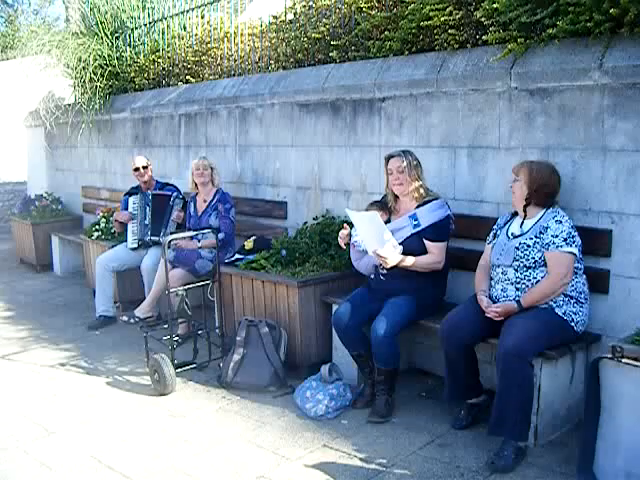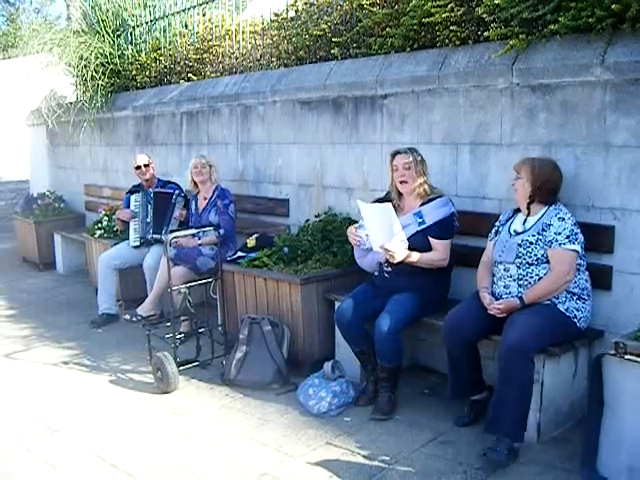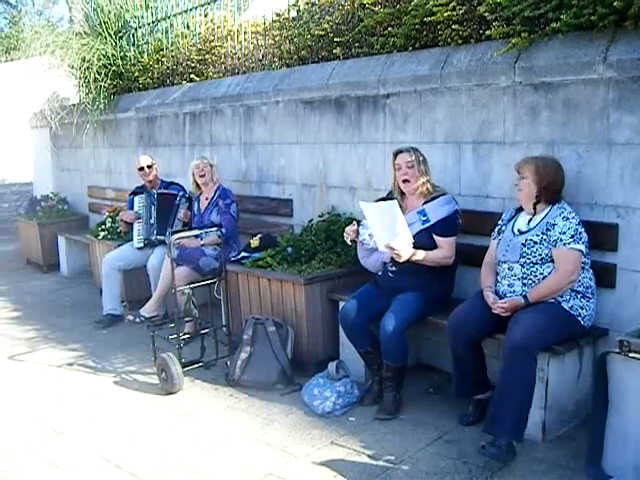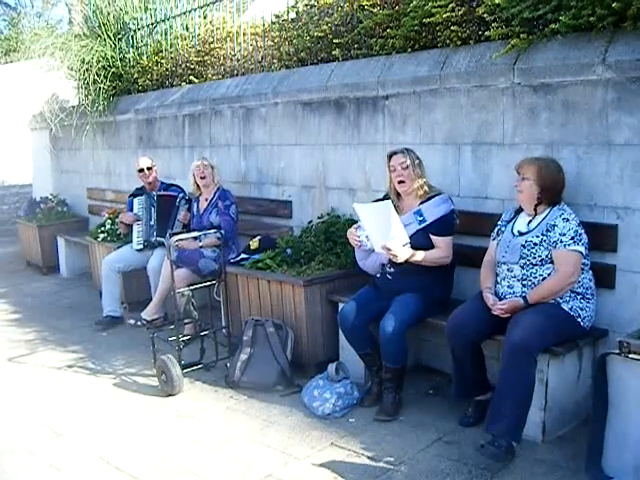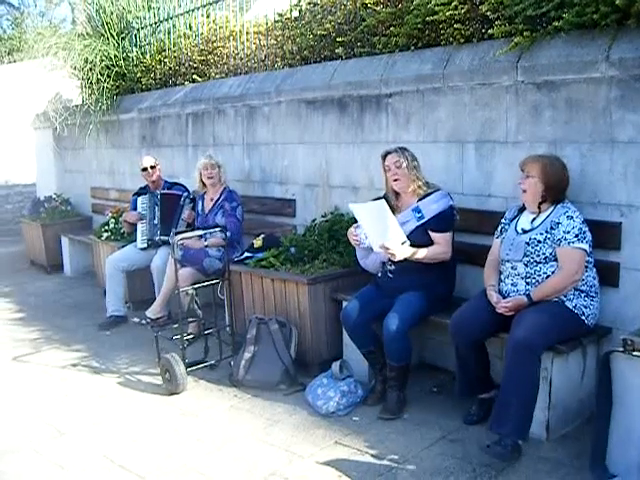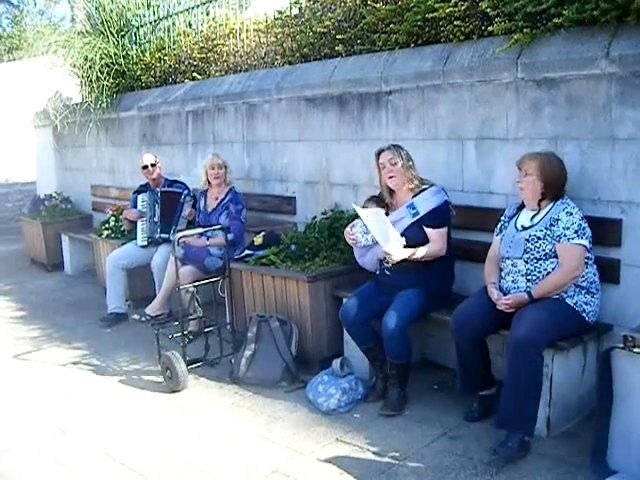
dt=0.2s
person 1, frame 1
left shoulder: (557, 223)
right shoulder: (505, 221)
left elbow: (560, 279)
right elbow: (485, 264)
left wrist: (516, 305)
right wrist: (483, 295)
left hip: (549, 308)
right hip: (499, 303)
left knee: (512, 348)
right knee: (452, 328)
left ankle: (515, 439)
right ankle: (474, 397)
person 1, frame 2
left shoulder: (559, 220)
right shoulder: (507, 218)
left elbow: (562, 276)
right elbow: (487, 260)
left wrist: (519, 301)
right wrist: (485, 292)
left hip: (552, 305)
right hip: (501, 300)
left knee: (514, 344)
right knee: (455, 325)
left ankle: (507, 438)
right ankle: (476, 394)
person 1, frame 3
left shoulder: (563, 219)
right shoulder: (510, 217)
left elbow: (567, 274)
right elbow: (490, 260)
left wrist: (523, 300)
right wrist: (489, 291)
left hip: (556, 304)
right hip: (504, 299)
left knee: (518, 342)
right knee: (459, 324)
left ankle: (505, 435)
right ankle: (481, 392)
person 1, frame 4
left shoulder: (563, 221)
right shoulder: (509, 217)
left elbow: (567, 276)
right elbow: (489, 261)
left wrist: (523, 301)
right wrist: (488, 292)
left hip: (555, 305)
right hip: (504, 300)
left knee: (518, 343)
right knee: (458, 326)
left ankle: (504, 436)
right ankle: (481, 393)
person 1, frame 5
left shoulder: (567, 218)
right shoulder: (513, 215)
left elbow: (572, 274)
right elbow: (493, 259)
left wrist: (527, 299)
right wrist: (492, 291)
left hip: (560, 302)
right hip: (509, 298)
left knee: (522, 341)
right knee: (462, 323)
left ankle: (511, 434)
right ankle: (485, 392)
person 1, frame 6
left shoulder: (567, 214)
right shoulder: (513, 213)
left elbow: (572, 270)
right elbow: (493, 256)
left wrist: (527, 296)
right wrist: (493, 287)
left hip: (561, 299)
right hip: (509, 295)
left knee: (523, 338)
right knee: (463, 321)
left ankle: (520, 431)
right ankle: (486, 389)
person 2, frame 1
left shoulder: (432, 210)
right shoulder: (385, 205)
left elbow: (437, 261)
left wrist: (399, 260)
right wrist: (348, 235)
left hip: (417, 291)
right hip: (379, 285)
left knee: (381, 329)
right knee: (341, 318)
left ankle: (385, 393)
right ankle: (370, 380)
person 2, frame 2
left shoulder: (437, 208)
right shoulder: (388, 201)
left elbow: (442, 258)
right elbow: (369, 233)
left wrist: (406, 256)
right wrist: (354, 232)
left hip: (420, 287)
right hip: (382, 282)
left knee: (385, 326)
right knee: (344, 314)
left ankle: (388, 391)
right ankle: (373, 377)
person 2, frame 3
left shoulder: (440, 205)
right shoulder: (390, 201)
left elbow: (448, 256)
right elbow: (373, 236)
left wrist: (412, 254)
right wrist: (356, 232)
left hip: (424, 287)
right hip: (386, 281)
left knee: (390, 326)
right knee: (348, 315)
left ankle: (393, 390)
right ankle: (378, 377)
person 2, frame 4
left shoulder: (436, 206)
right shoulder: (387, 203)
left elbow: (445, 255)
right elbow: (370, 237)
left wrist: (409, 254)
right wrist: (355, 234)
left hip: (423, 288)
right hip: (385, 283)
left knee: (390, 327)
right knee: (347, 317)
left ankle: (393, 392)
right ankle: (377, 379)
person 2, frame 5
left shoulder: (435, 202)
right shoulder: (387, 202)
left elbow: (444, 251)
left wrist: (407, 252)
right wrist: (356, 234)
left hip: (426, 286)
right hip: (388, 282)
left knee: (393, 325)
right knee: (350, 315)
left ankle: (396, 390)
right ankle: (381, 376)
person 2, frame 6
left shoulder: (430, 198)
right shoulder: (384, 200)
left elbow: (440, 248)
left wrist: (406, 253)
right wrist: (353, 232)
left hip: (425, 282)
right hip: (387, 279)
left knee: (392, 323)
right knee: (349, 313)
left ankle: (397, 387)
right ankle: (382, 373)
person 3, frame 1
left shoulder: (222, 198)
right shoulder: (192, 201)
left elbow: (226, 236)
right elbow: (189, 231)
left wrist: (196, 244)
right wrist: (184, 242)
left hip: (217, 255)
right hip: (196, 253)
left knee: (169, 256)
right knee: (175, 275)
left ankle: (148, 307)
right ankle: (183, 326)
person 3, frame 2
left shoulder: (222, 195)
right shoulder: (194, 199)
left elbow: (226, 232)
right elbow: (192, 230)
left wrist: (197, 242)
right wrist: (184, 239)
left hip: (218, 252)
right hip: (198, 251)
left knee: (170, 255)
right knee: (176, 273)
left ankle: (150, 306)
right ankle: (185, 324)
person 3, frame 3
left shoulder: (224, 195)
right shoulder: (197, 200)
left elbow: (228, 232)
left wrist: (199, 242)
right wrist: (188, 240)
left hip: (221, 252)
right hip: (201, 252)
left knee: (172, 255)
right knee: (180, 274)
left ankle: (154, 306)
right ankle: (190, 324)
person 3, frame 4
left shoulder: (224, 196)
right shoulder: (196, 201)
left elbow: (227, 233)
left wrist: (198, 244)
right wrist: (187, 242)
left hip: (221, 254)
right hip: (201, 252)
left knee: (172, 256)
right knee: (179, 275)
left ankle: (154, 309)
right ankle: (189, 326)
person 3, frame 5
left shoulder: (230, 197)
right shoulder: (200, 199)
left elbow: (233, 235)
left wrist: (202, 243)
right wrist: (192, 241)
left hip: (224, 254)
right hip: (204, 251)
left knee: (177, 256)
right knee: (184, 274)
left ankle: (159, 308)
right ankle: (194, 325)
person 3, frame 6
left shoulder: (235, 198)
right shoulder: (202, 195)
left elbow: (236, 237)
right elbow: (198, 227)
left wrist: (204, 242)
right wrist: (191, 239)
left hip: (225, 253)
right hip: (205, 249)
left knee: (178, 254)
right knee: (184, 272)
left ankle: (159, 305)
right ankle: (194, 323)
person 4, frame 1
left shoulder: (169, 190)
right shoulder: (130, 195)
left elbow: (185, 214)
right elbow: (119, 229)
left wrist: (181, 217)
right wrist: (117, 217)
left knee: (148, 265)
right knee: (102, 262)
right ankle: (105, 313)
person 4, frame 2
left shoulder: (171, 188)
right shoulder: (132, 194)
right elbow: (122, 227)
right wrist: (119, 215)
left knee: (150, 263)
right knee: (105, 260)
right ankle: (108, 311)
person 4, frame 3
left shoulder: (174, 189)
right shoulder: (135, 195)
left elbow: (189, 214)
right elbow: (125, 229)
left wrist: (187, 216)
right wrist: (123, 217)
left knee: (154, 264)
right knee: (109, 261)
right ankle: (113, 312)
person 4, frame 4
left shoulder: (174, 191)
right shoulder: (135, 197)
right elbow: (125, 230)
left wrist: (187, 218)
right wrist: (122, 219)
left knee: (154, 266)
right knee: (109, 263)
right ankle: (113, 313)
person 4, frame 5
left shoulder: (177, 190)
right shoulder: (139, 196)
left elbow: (193, 213)
right elbow: (128, 229)
left wrist: (191, 217)
right wrist: (126, 217)
left knee: (158, 264)
right knee: (113, 262)
right ankle: (116, 313)
person 4, frame 6
left shoulder: (178, 187)
right shoulder: (139, 193)
right elbow: (129, 227)
right wrist: (126, 215)
left knee: (158, 262)
right knee: (113, 260)
right ankle: (117, 310)
